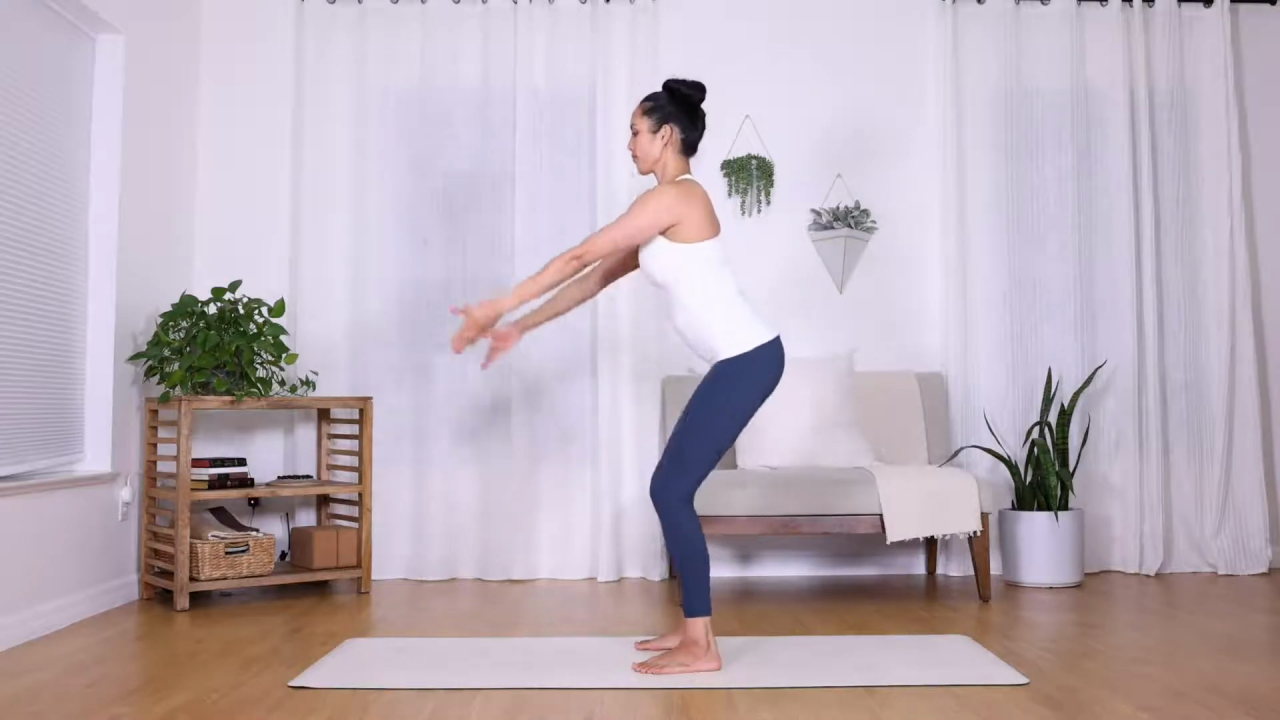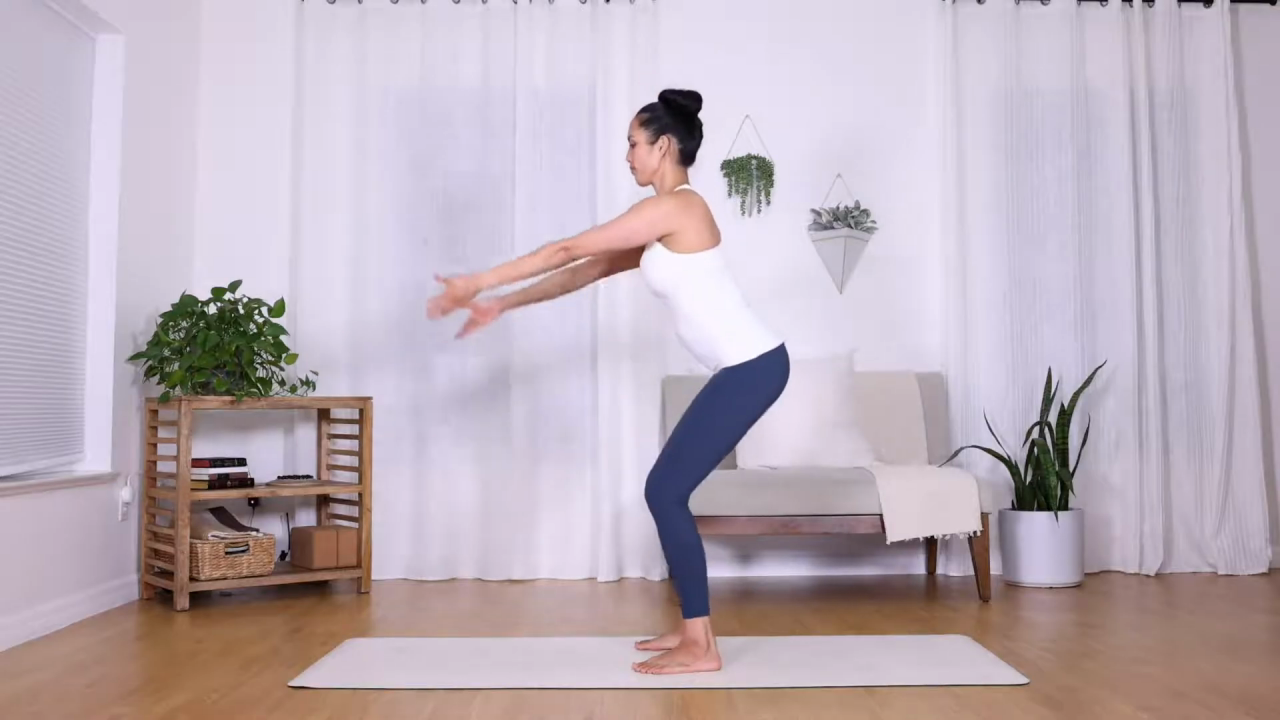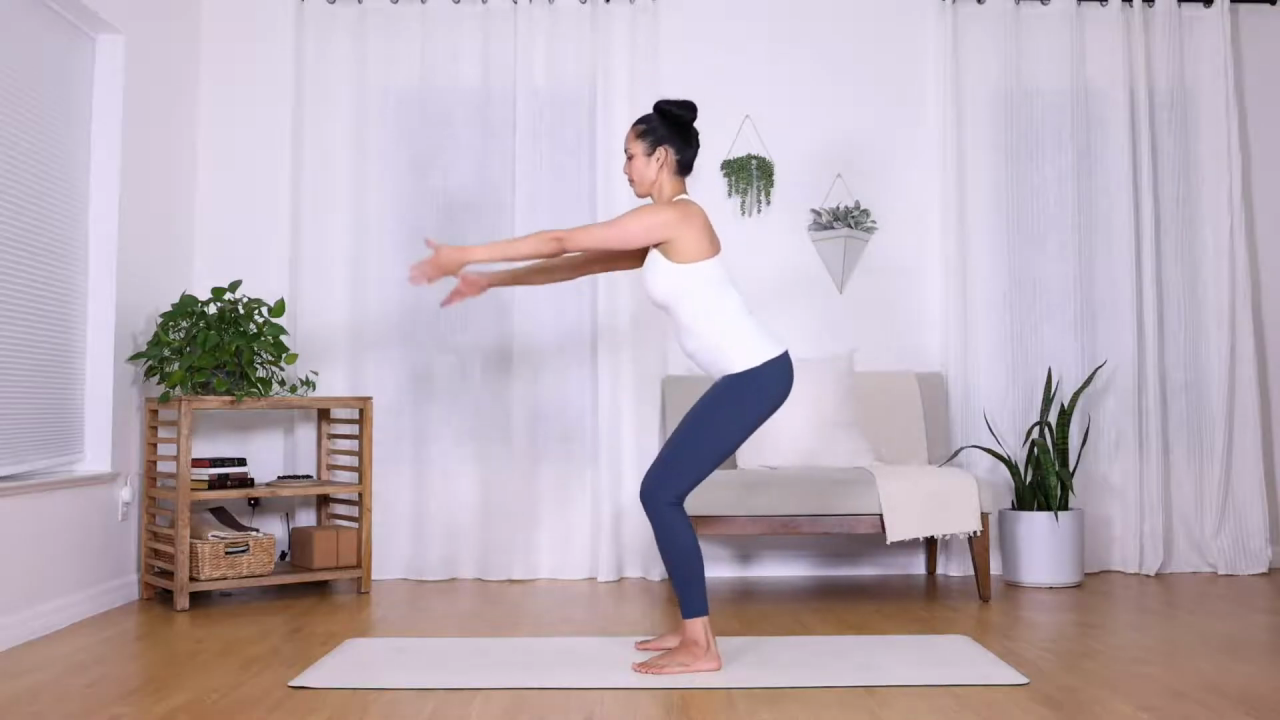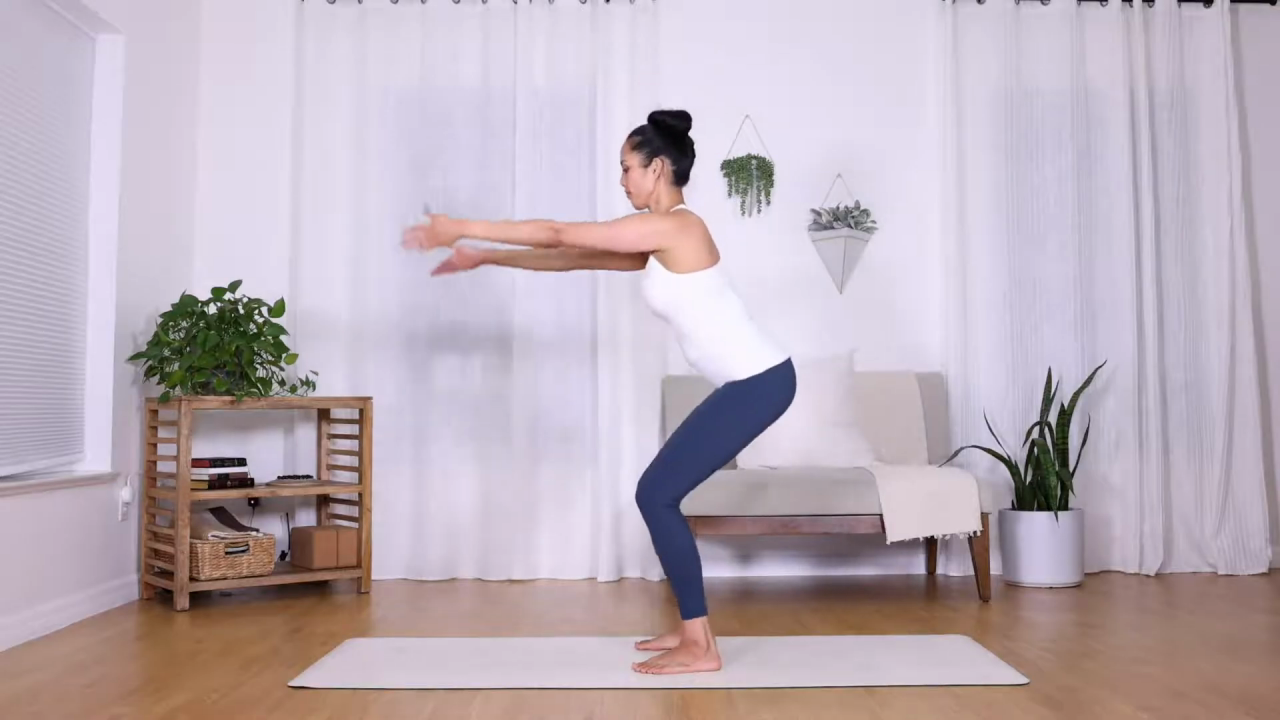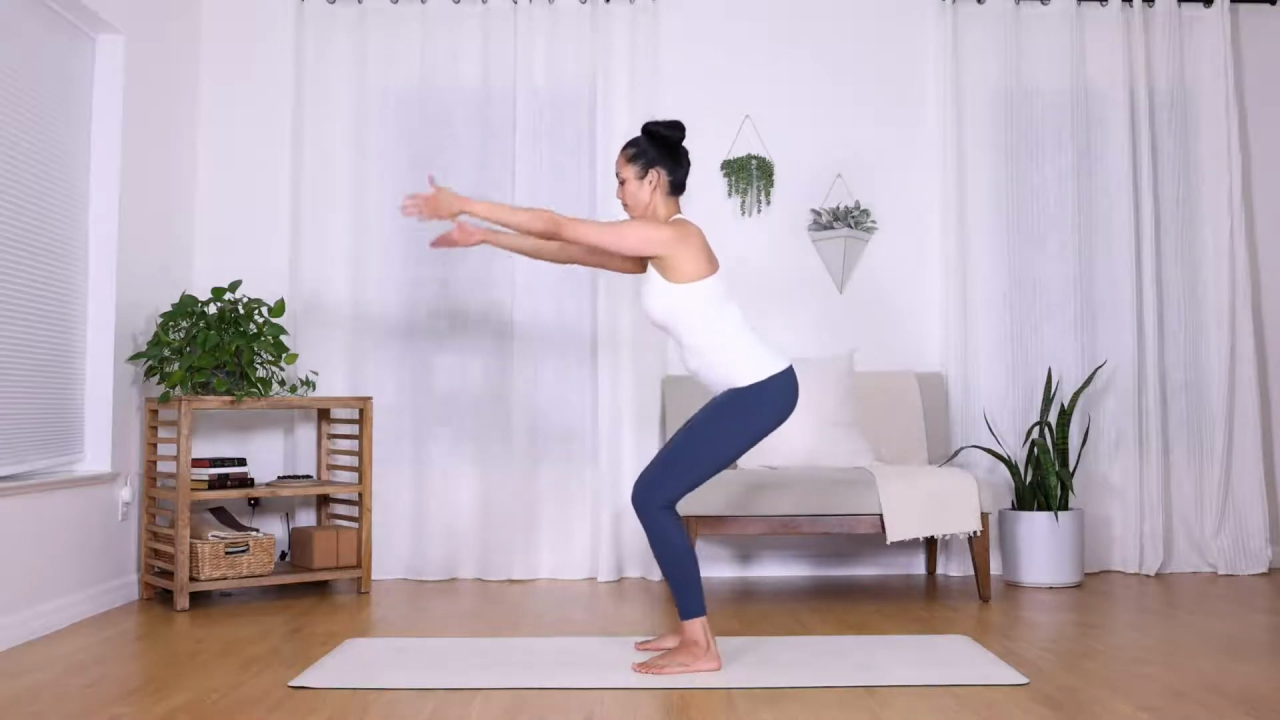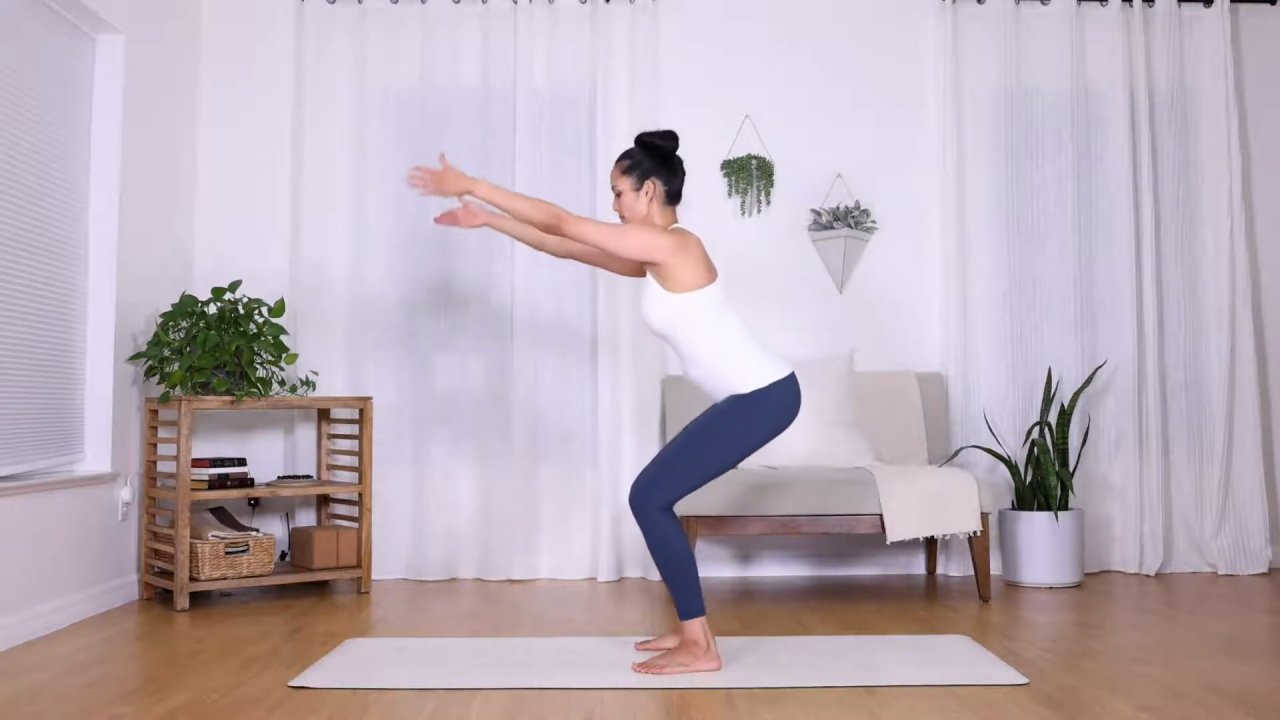
dt=0.1s
person 1, frame 1
left shoulder: (675, 197)
right shoulder: (674, 205)
left elbow: (581, 255)
right elbow: (597, 274)
left wrist: (498, 307)
right wrist: (522, 324)
left hip: (747, 362)
right hip: (743, 361)
left knee: (670, 491)
right knee: (671, 491)
left ankle: (700, 648)
right ankle: (694, 629)
person 1, frame 2
left shoulder: (672, 207)
right shoulder: (672, 213)
left elbow: (571, 251)
right elbow: (591, 269)
left wrist: (481, 282)
right wrist: (505, 303)
left hip: (749, 368)
right hip: (745, 367)
left knee: (666, 493)
right knee: (667, 492)
left ankle: (699, 647)
right ankle: (693, 629)
person 1, frame 3
left shoulder: (672, 217)
right shoulder: (664, 233)
left elbow: (564, 244)
right elbow: (581, 261)
left wrist: (468, 257)
right wrist: (491, 278)
left hip: (755, 377)
right hip: (748, 376)
left knee: (660, 494)
right knee: (662, 493)
left ankle: (700, 647)
right ankle: (692, 628)
person 1, frame 4
left shoulder: (669, 227)
right shoulder: (664, 239)
left elbow: (560, 237)
right elbow: (578, 258)
left wrist: (463, 228)
right wrist: (485, 256)
left hip: (757, 383)
right hip: (750, 382)
left knee: (656, 495)
right knee: (659, 495)
left ankle: (699, 646)
right ankle: (691, 629)
person 1, frame 5
left shoulder: (670, 236)
right shoulder: (657, 249)
left elbow: (559, 227)
right elbow: (568, 248)
left wrist: (464, 206)
right wrist: (487, 235)
left hip: (760, 392)
right hip: (751, 389)
left knee: (652, 497)
right knee: (654, 496)
left ankle: (699, 647)
right ankle: (691, 630)
person 1, frame 6
left shoulder: (669, 245)
right shoulder: (658, 256)
left elbow: (561, 223)
right elbow: (569, 245)
left wrist: (470, 185)
right wrist: (488, 218)
left hip: (762, 397)
right hip: (754, 395)
left knee: (649, 498)
right knee: (652, 498)
left ankle: (699, 647)
right ankle: (690, 630)
